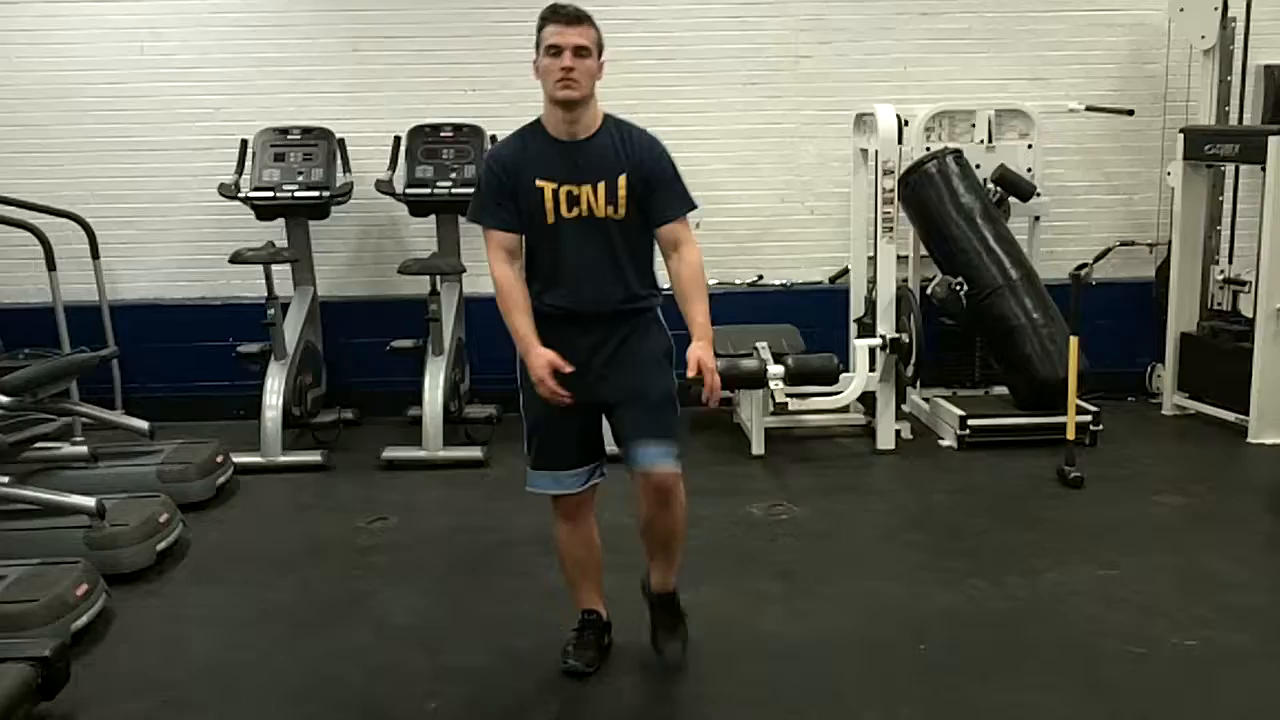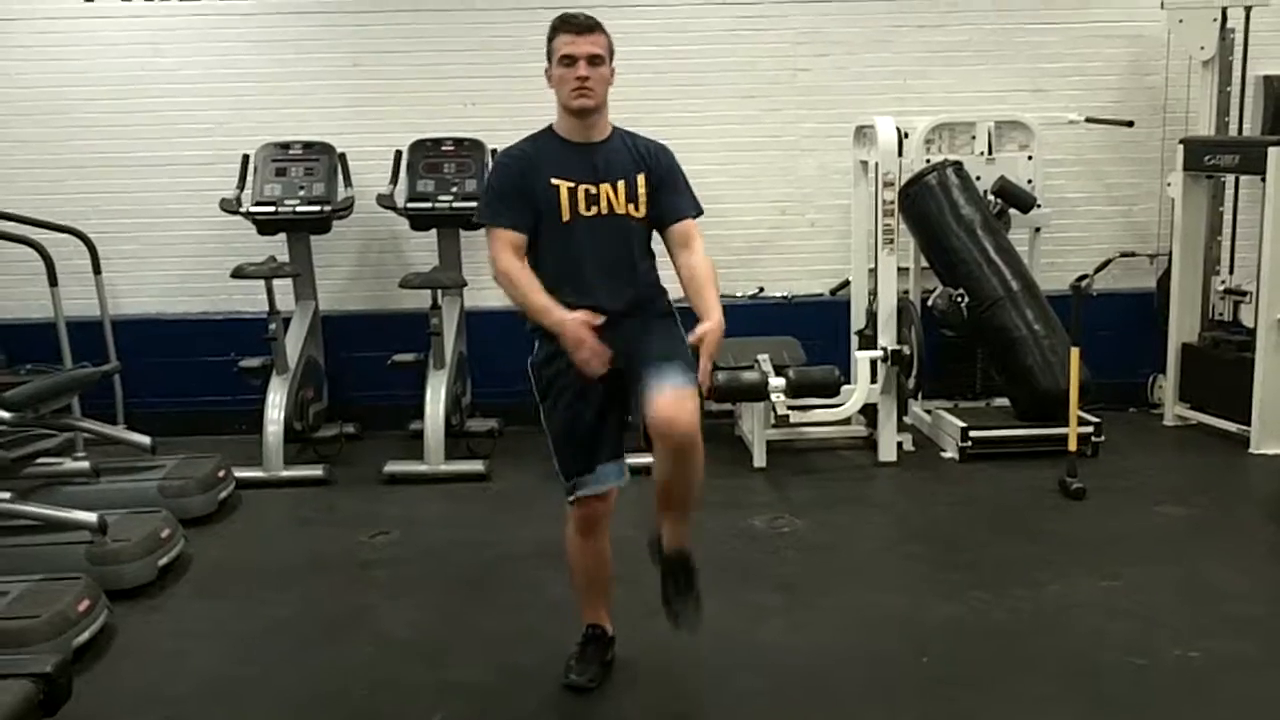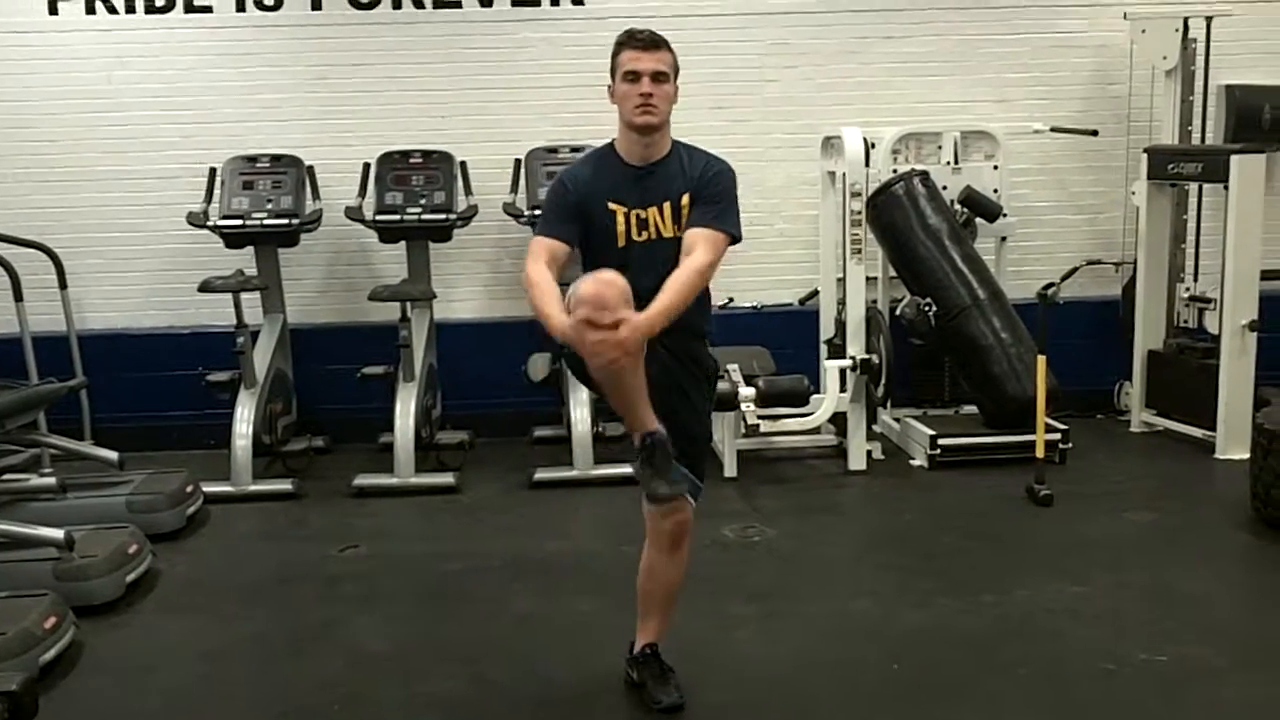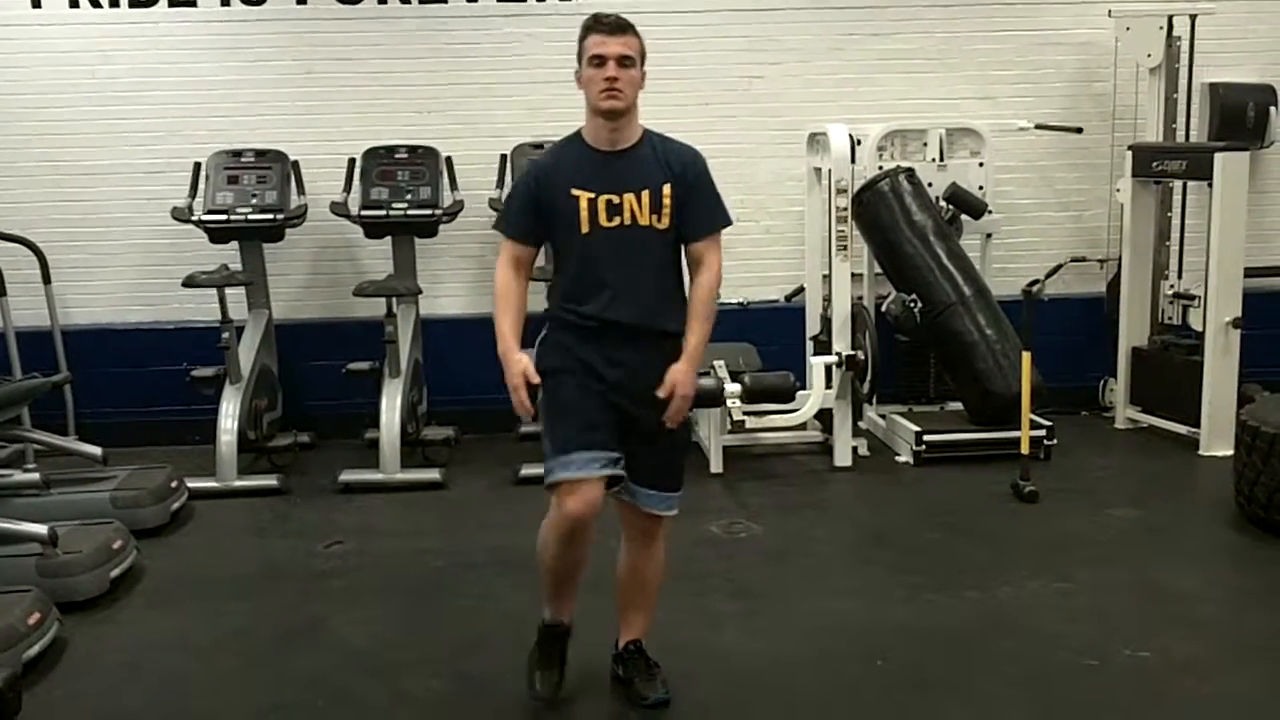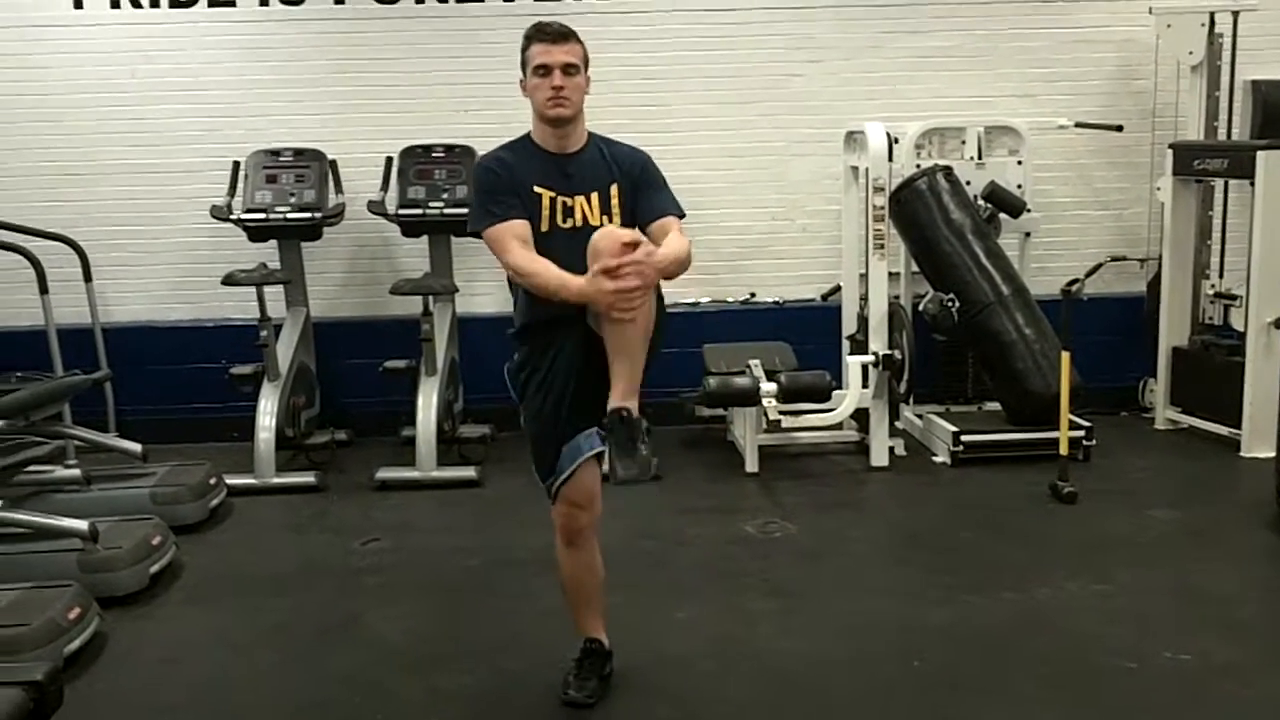
dt=1s
person 1, frame 1
left shoulder: (640, 151)
right shoulder: (509, 161)
left elbow: (679, 246)
right elbow: (504, 261)
left wrist: (701, 336)
right wrist: (531, 349)
left hip: (634, 334)
right hip: (553, 345)
left knee: (660, 480)
right knee: (568, 496)
left ankle: (663, 594)
right ankle: (592, 619)
person 1, frame 2
left shoulder: (650, 157)
right shoulder: (521, 164)
left elbow: (686, 243)
right elbow: (506, 258)
left wrist: (712, 316)
right wrist: (557, 319)
left hip: (648, 324)
right hip: (571, 348)
left knee: (678, 427)
right knee: (588, 502)
left ankle: (674, 551)
right ankle: (596, 633)
person 1, frame 3
left shoulder: (708, 174)
right shoulder: (580, 181)
left elbow: (699, 265)
right elbow: (539, 267)
left wrist: (645, 324)
right wrist: (565, 324)
left hip: (680, 353)
right hip: (607, 355)
left knee: (675, 517)
right knee: (602, 288)
left ankle: (645, 653)
right ankle: (651, 436)
person 1, frame 4
left shoulder: (681, 165)
right shoulder: (547, 172)
left elbow: (706, 267)
right elbow: (513, 265)
left wrist: (689, 359)
right wrist: (510, 349)
left hip: (656, 363)
right hip: (575, 358)
left knee: (647, 519)
right knee: (577, 506)
left ankle: (631, 650)
right ankle: (554, 628)
person 1, frame 5
left shoulder: (628, 163)
right shoulder: (500, 170)
left elbow: (678, 247)
right elbow: (518, 260)
left wrist: (654, 259)
right wrist: (585, 291)
left hip: (622, 332)
right hip: (547, 345)
left knee: (616, 243)
right knee: (573, 510)
left ankle: (622, 413)
right ankle: (594, 648)
